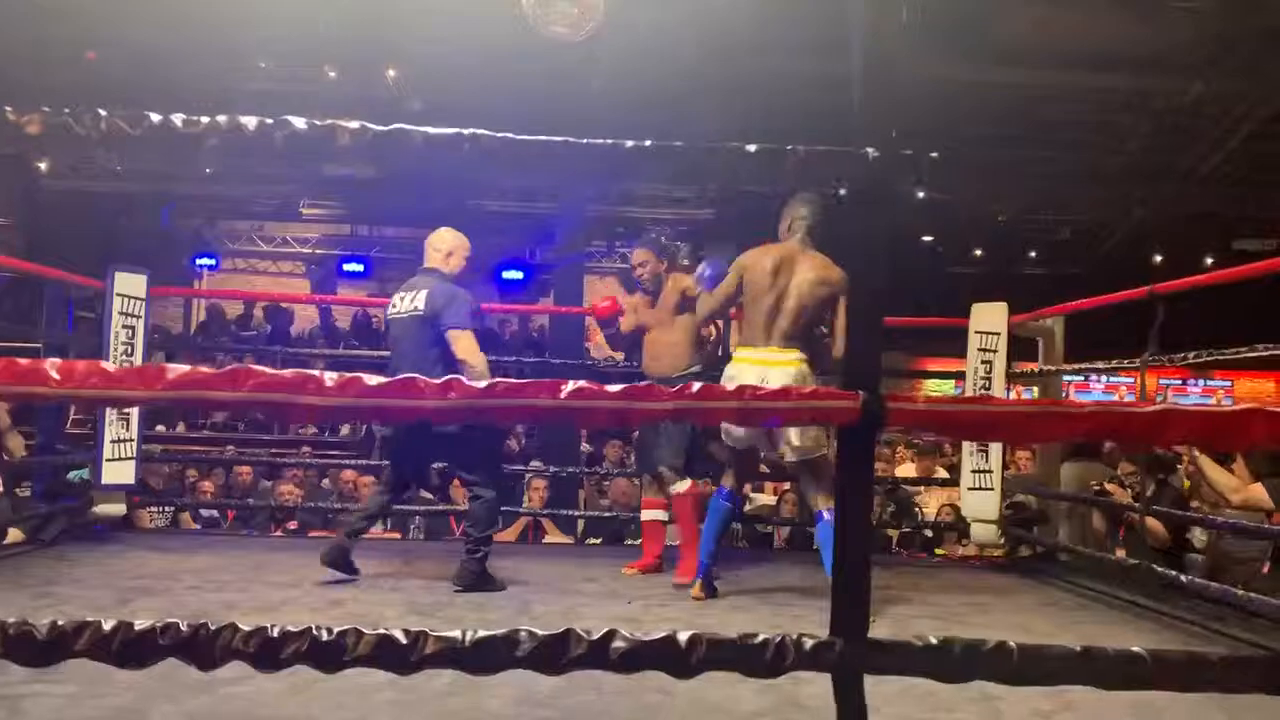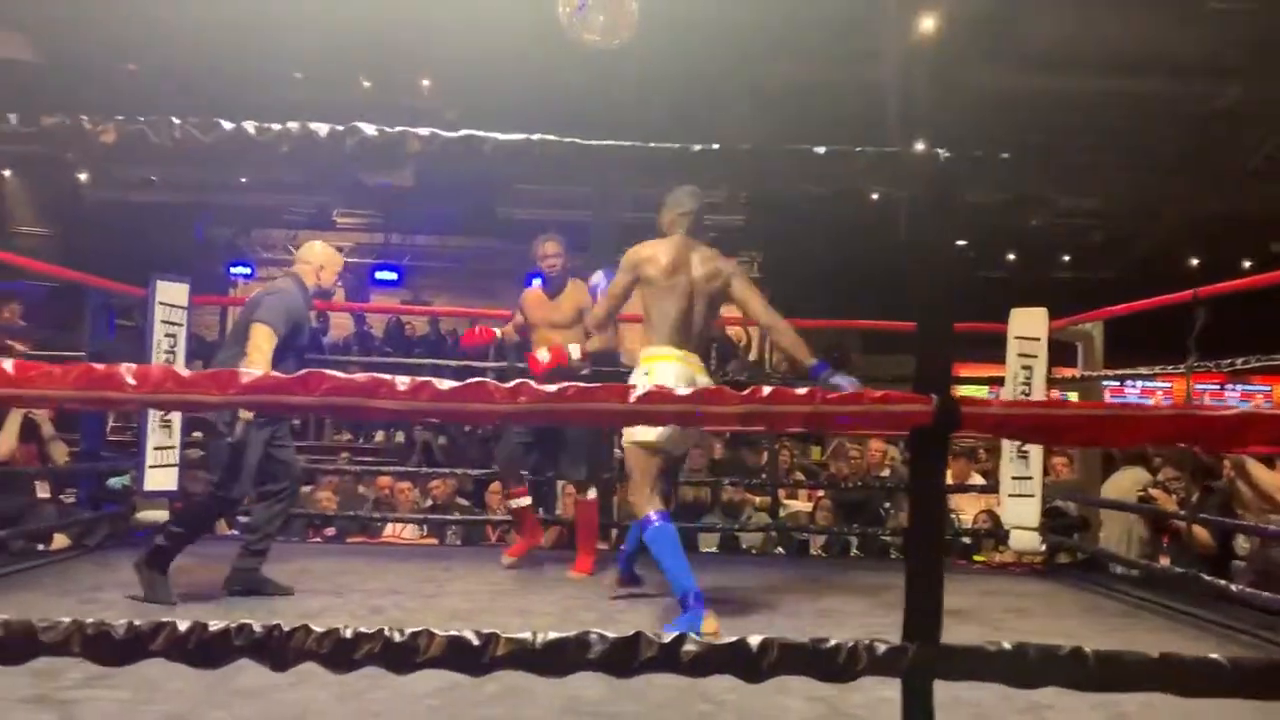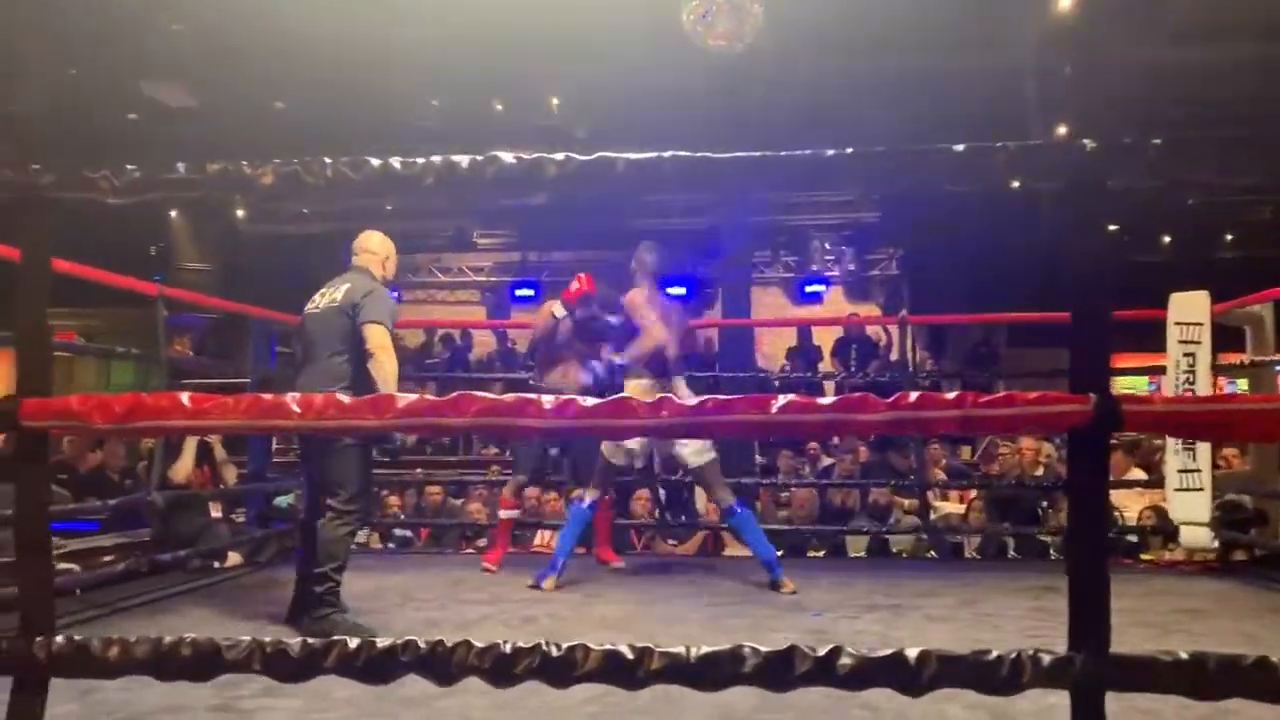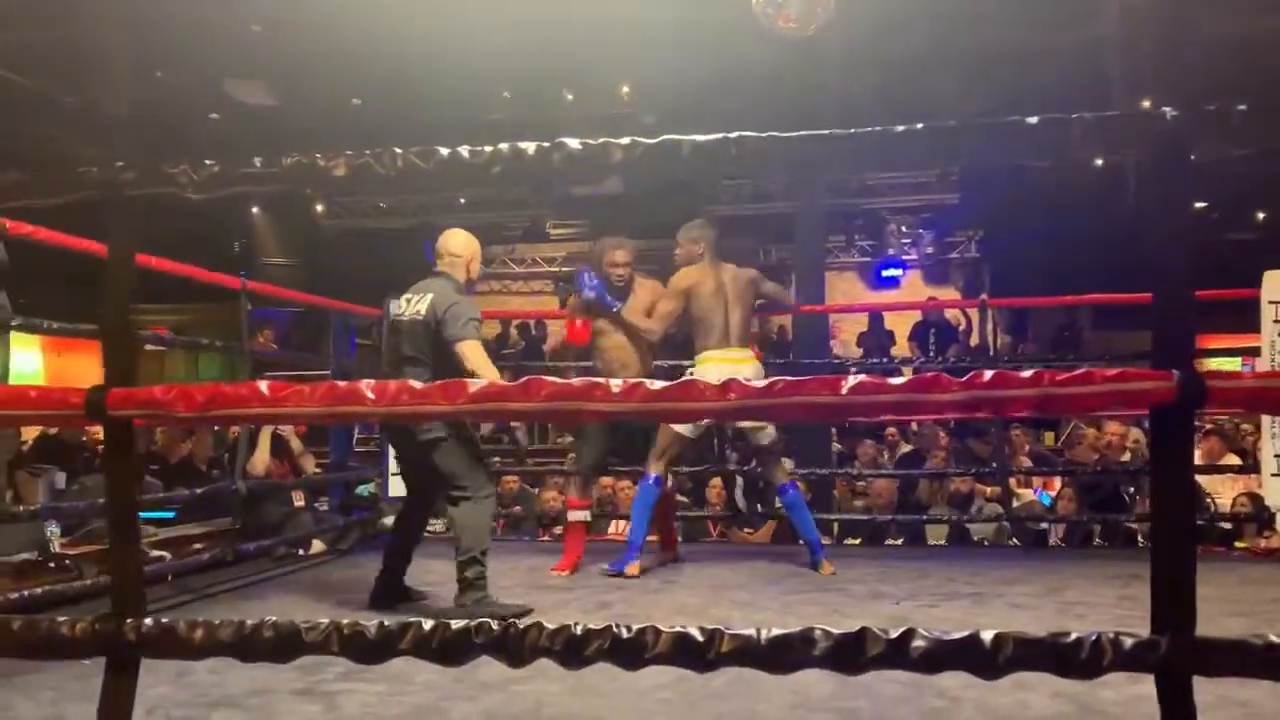
dt=1s
person 1, frame 1
left shoulder: (751, 259)
right shoulder: (834, 275)
left elbow: (705, 314)
right elbow: (839, 352)
left wrist: (706, 284)
left hip: (741, 372)
right hip: (790, 375)
left knee: (735, 474)
right knee: (821, 494)
left ankle: (702, 577)
person 1, frame 2
left shoulder: (642, 254)
right shoulder: (724, 267)
left elbow: (599, 320)
right elbow: (771, 323)
left wrist: (600, 295)
right wrist: (821, 371)
left hip: (658, 371)
right hip: (695, 378)
left knee: (645, 498)
right knee: (649, 482)
left ankle: (696, 611)
right ankle: (626, 565)
person 1, frame 3
left shoulder: (634, 298)
right shoulder: (673, 305)
left elbow: (659, 342)
left wrist: (616, 362)
left hip: (641, 400)
right hip: (678, 400)
left knee: (595, 490)
right knee: (722, 494)
left ankle: (553, 571)
right ankle: (777, 574)
person 1, frame 4
left shoulder: (684, 278)
right shoulder: (747, 277)
left elbow: (654, 331)
right elbow: (788, 303)
left wrist: (610, 305)
left hip: (709, 374)
right hip: (748, 373)
left knee: (656, 463)
right knee: (775, 471)
left ankle: (632, 557)
right ankle: (818, 556)
person 2, frame 1
left shoulder: (400, 296)
right shoulder: (451, 295)
right elbow: (467, 354)
left knee: (396, 481)
right knee: (484, 483)
left ankle: (343, 544)
right ankle: (473, 569)
person 2, frame 2
left shoulder: (295, 300)
right shoulder: (285, 297)
right elbow: (257, 352)
right wrist: (246, 412)
right hip: (239, 403)
left knee: (284, 479)
right knee: (229, 489)
left ankle: (246, 571)
right ankle: (155, 561)
person 2, frame 3
left shoulder: (322, 294)
right shoulder: (374, 293)
right elbow: (378, 349)
left knee: (320, 507)
right knee: (344, 508)
left ankle: (306, 601)
right ankle: (323, 610)
person 2, frame 4
left shoulder: (408, 298)
right shoulder: (455, 302)
left elbow: (392, 358)
right elbow: (475, 364)
right hip: (434, 416)
left knee: (418, 498)
right knee: (476, 494)
left ankle: (388, 584)
right ankle: (472, 596)
person 3, frame 1
left shoulder: (685, 286)
right shoulder: (636, 303)
right elbow: (618, 342)
right wrist: (607, 323)
left hip: (684, 386)
left knee: (669, 469)
right knee: (649, 475)
left ankle: (691, 554)
right ankle: (651, 555)
person 3, frame 2
left shoulder: (584, 294)
right shoulder: (528, 297)
left elbow: (606, 339)
right elbow: (516, 331)
left wrist: (567, 353)
right wrist: (491, 335)
left knee: (580, 477)
right knee: (508, 461)
left ankle: (586, 554)
right ankle: (526, 533)
person 3, frame 3
left shoulder: (600, 329)
right shoulder: (553, 311)
right elbow: (537, 336)
right wrist: (564, 305)
right knee: (521, 477)
left ankle: (604, 546)
right ankle: (498, 547)
person 3, frame 4
left shoulder: (651, 291)
right shoulder: (583, 301)
right elbow: (568, 341)
right wrist: (572, 337)
right knee: (582, 473)
left ankle: (668, 543)
right ankle: (572, 551)
